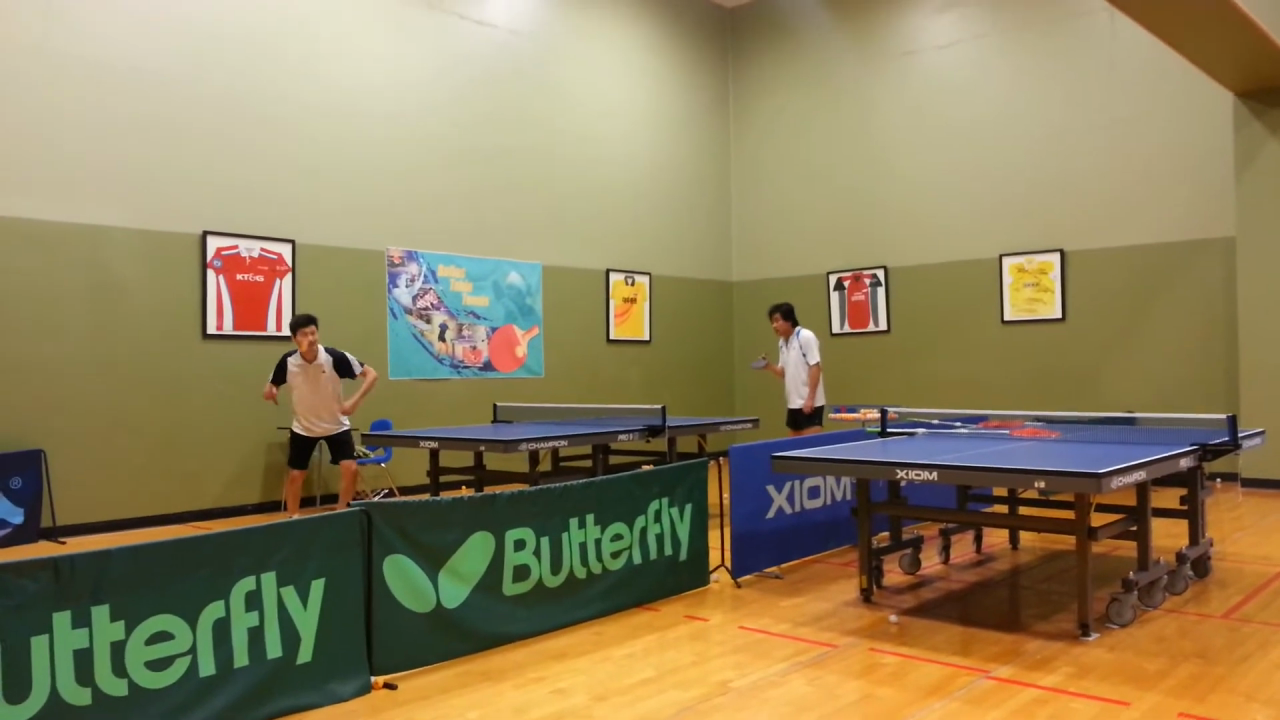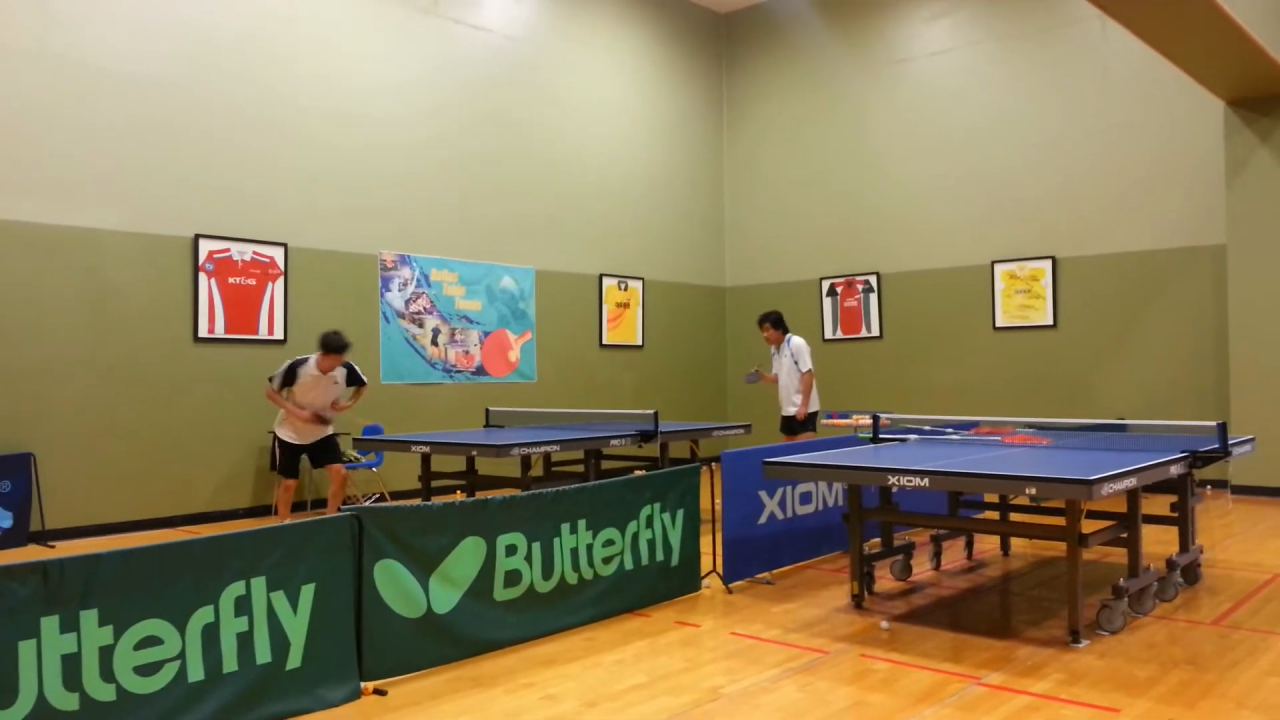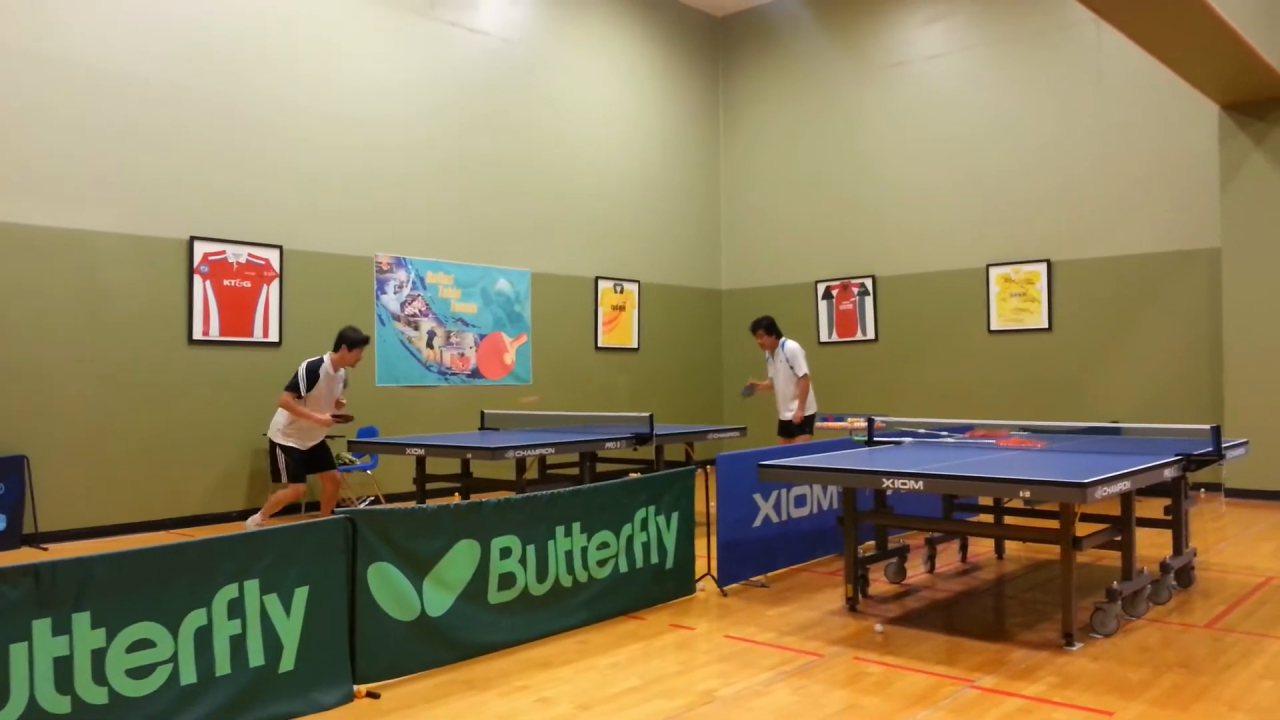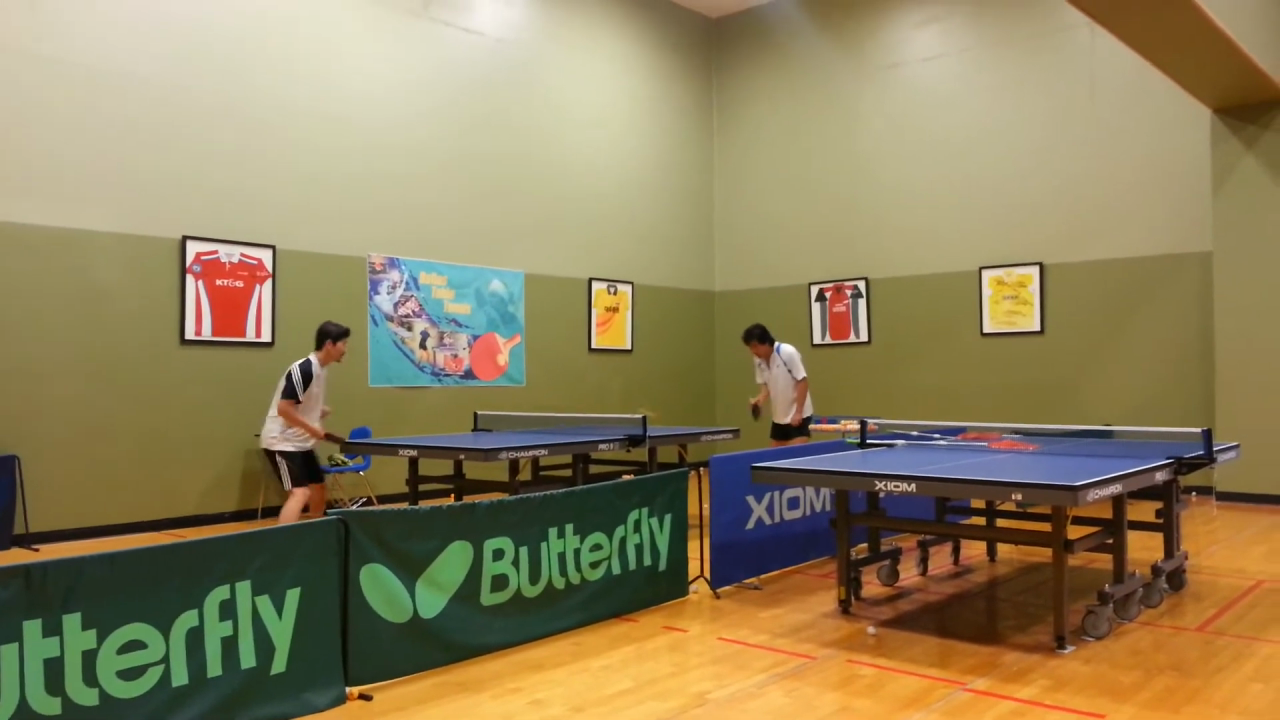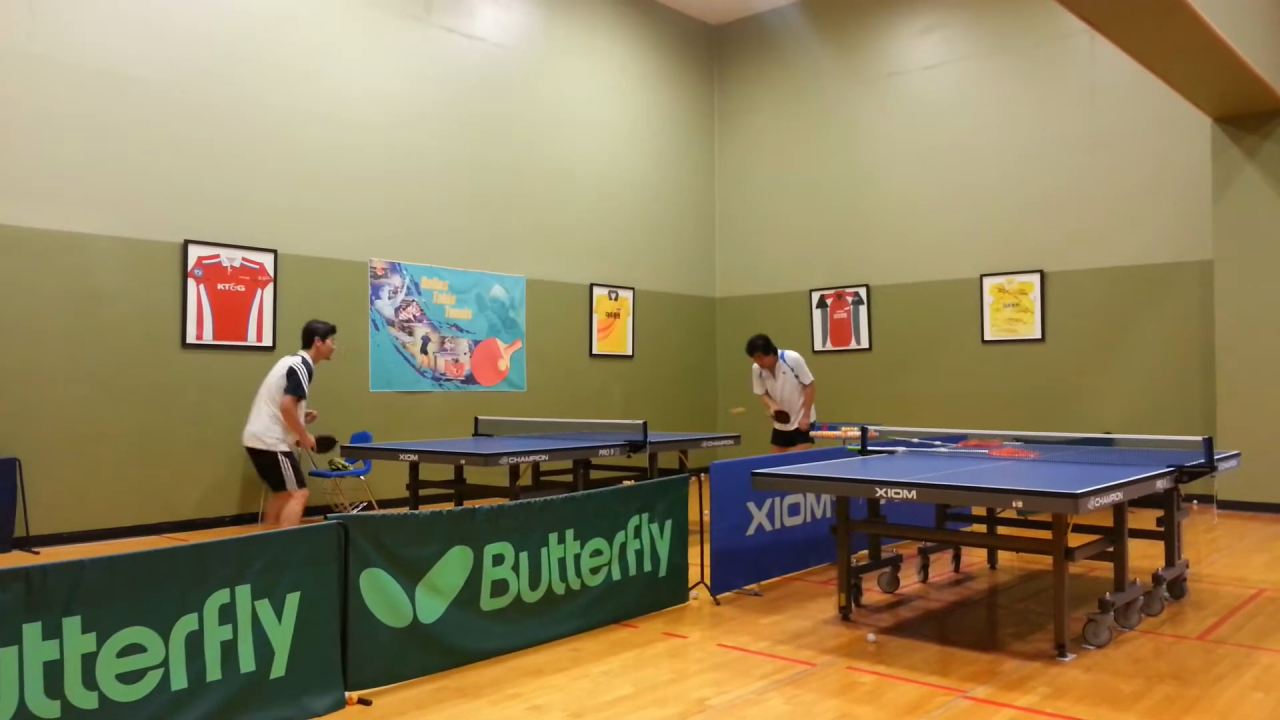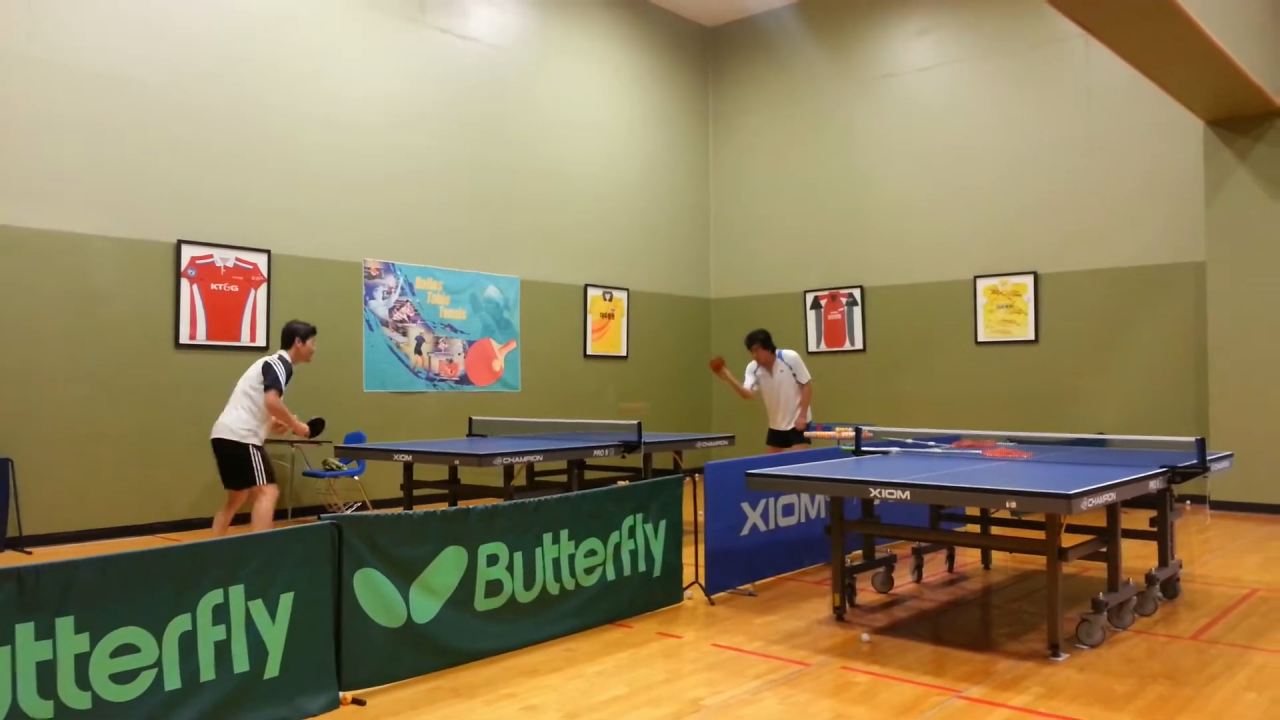
dt=0.2s
person 1, frame 1
left shoulder: (336, 358)
right shoulder: (287, 361)
left elbow: (371, 374)
right elbow: (273, 384)
left wrist: (354, 401)
right wrist: (270, 391)
left hip: (337, 425)
right hip: (303, 427)
left knee: (350, 469)
right knee: (296, 475)
right ankle: (292, 519)
person 1, frame 2
left shoulder: (347, 370)
right shoulder: (296, 367)
left elbow: (362, 385)
right elbow: (271, 392)
left wrist: (348, 403)
right wrist: (296, 412)
left hip: (322, 433)
right hip: (290, 432)
left knee: (339, 474)
right knee: (289, 483)
right ankle: (283, 523)
person 1, frame 3
left shoulder: (342, 373)
right shoulder: (311, 369)
right elbow: (285, 401)
left wrist: (338, 403)
right wrist: (317, 417)
left hip: (312, 438)
right hip: (287, 437)
left knee: (333, 479)
right knee: (294, 489)
right ankle: (258, 519)
person 1, frame 4
left shoulder: (312, 368)
right shoulder: (303, 370)
right elbow: (284, 408)
left wrist: (319, 412)
right wrist: (312, 430)
left hip: (298, 443)
right hip: (281, 441)
left knee: (318, 489)
right knee: (301, 493)
person 1, frame 5
left shoulder: (292, 363)
right shoulder: (301, 366)
right elbow: (287, 406)
left wrist: (302, 417)
right wrist: (304, 436)
left hip: (257, 438)
right hip: (270, 442)
left knee: (283, 494)
right knee: (298, 495)
person 1, frame 6
left shoulder: (268, 363)
right shoulder: (280, 364)
right elbow: (272, 401)
left wrist: (271, 423)
right wrist: (297, 425)
left hip: (223, 433)
right hip: (239, 437)
left knee: (237, 495)
right knee: (268, 492)
